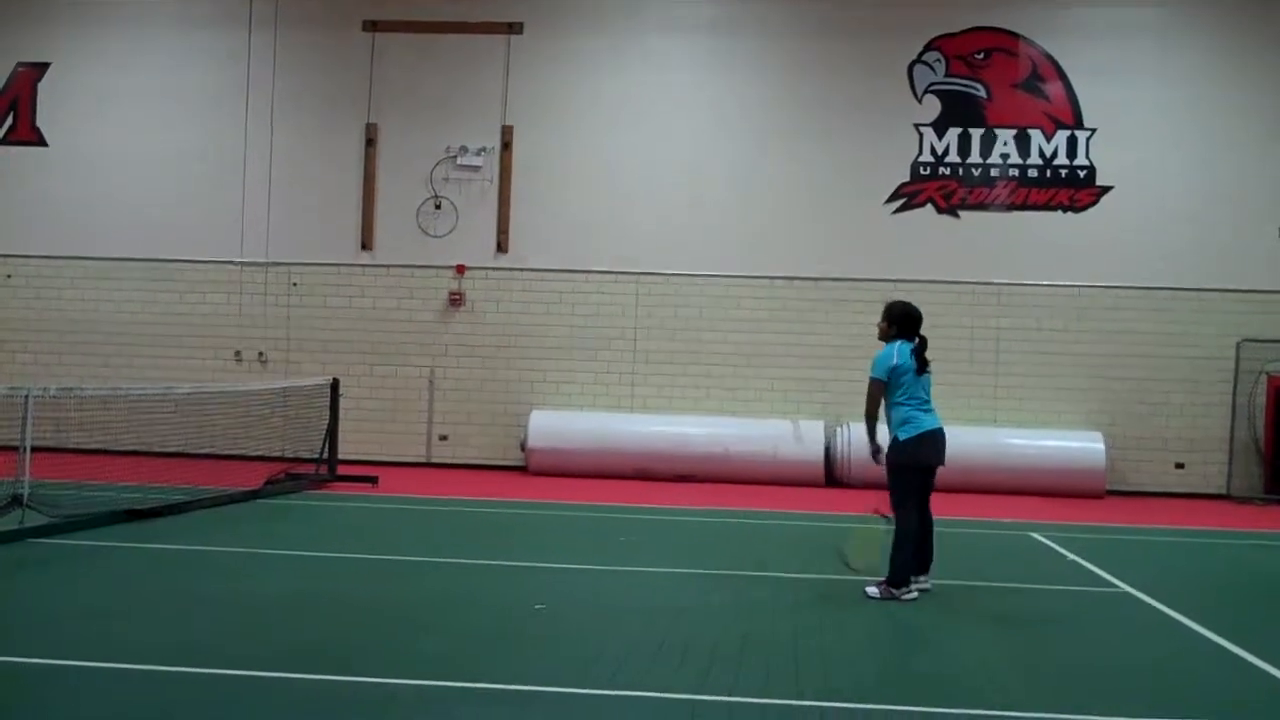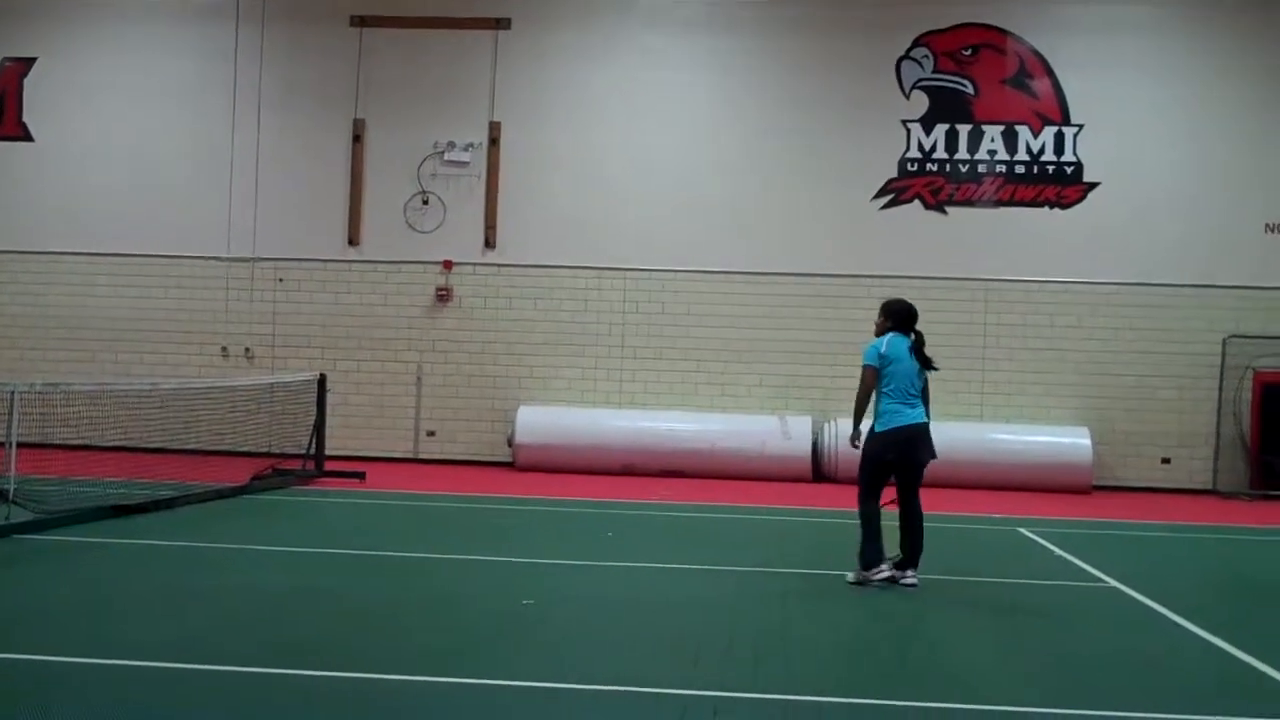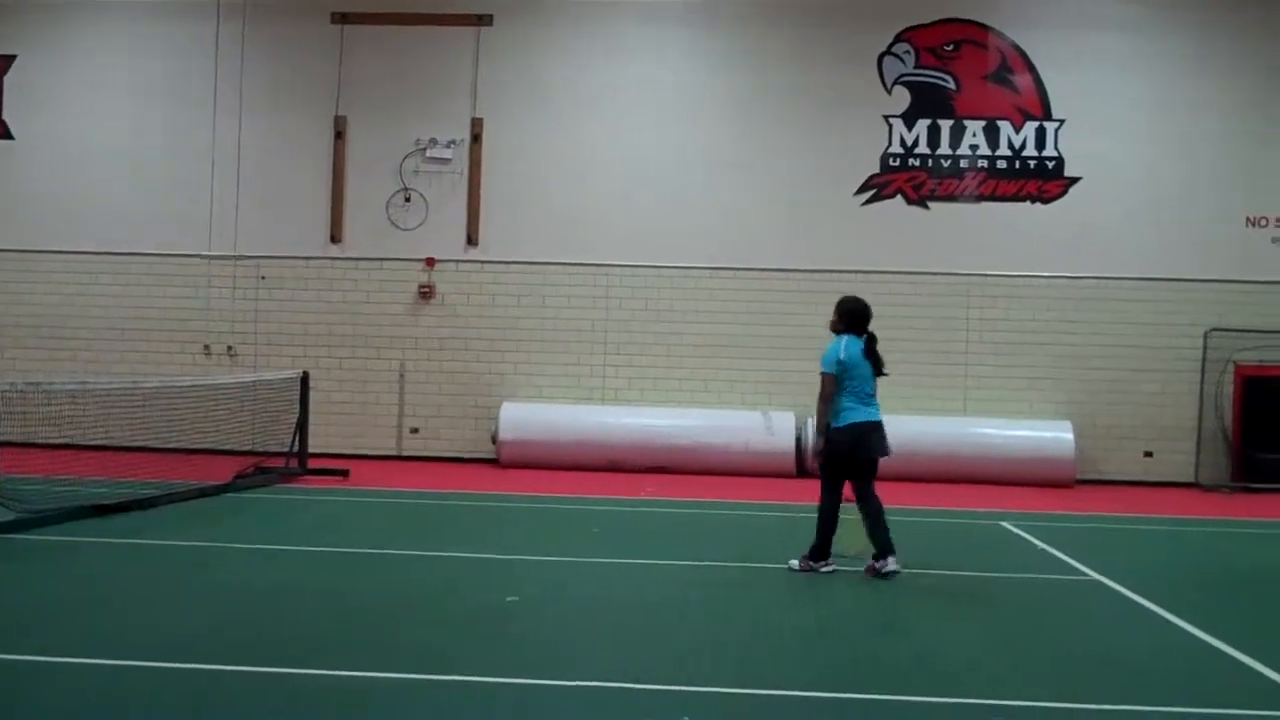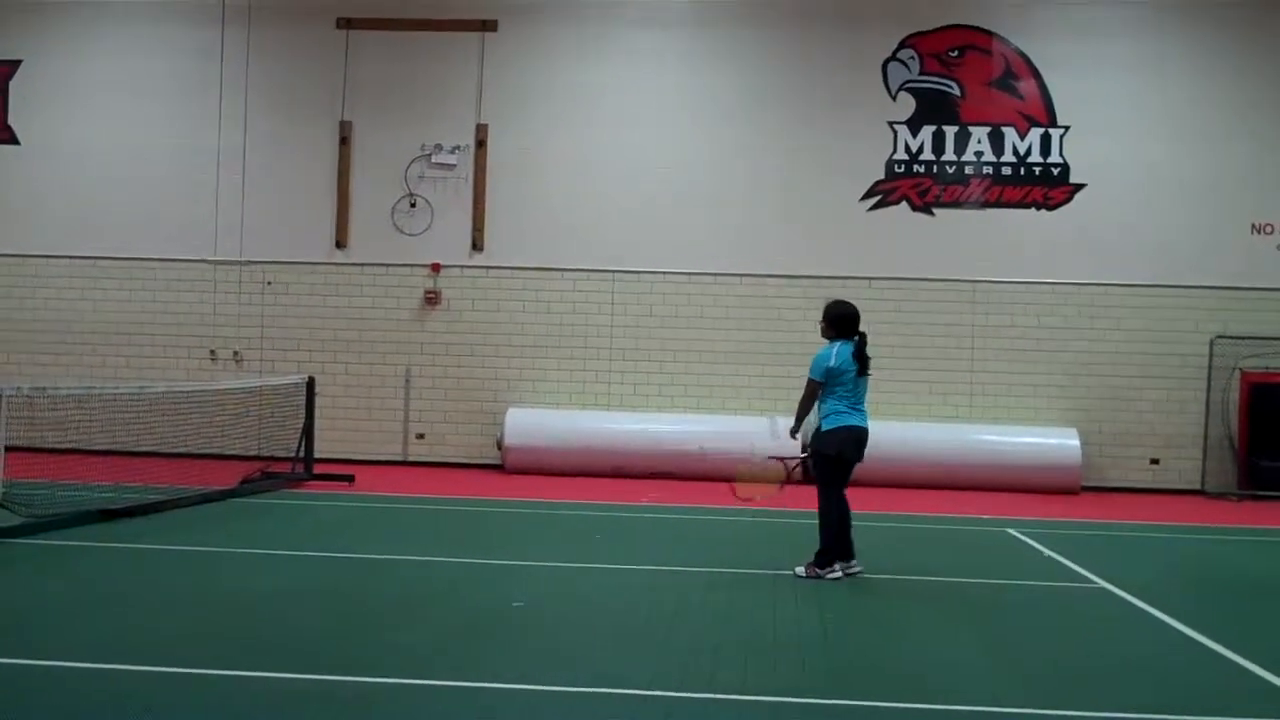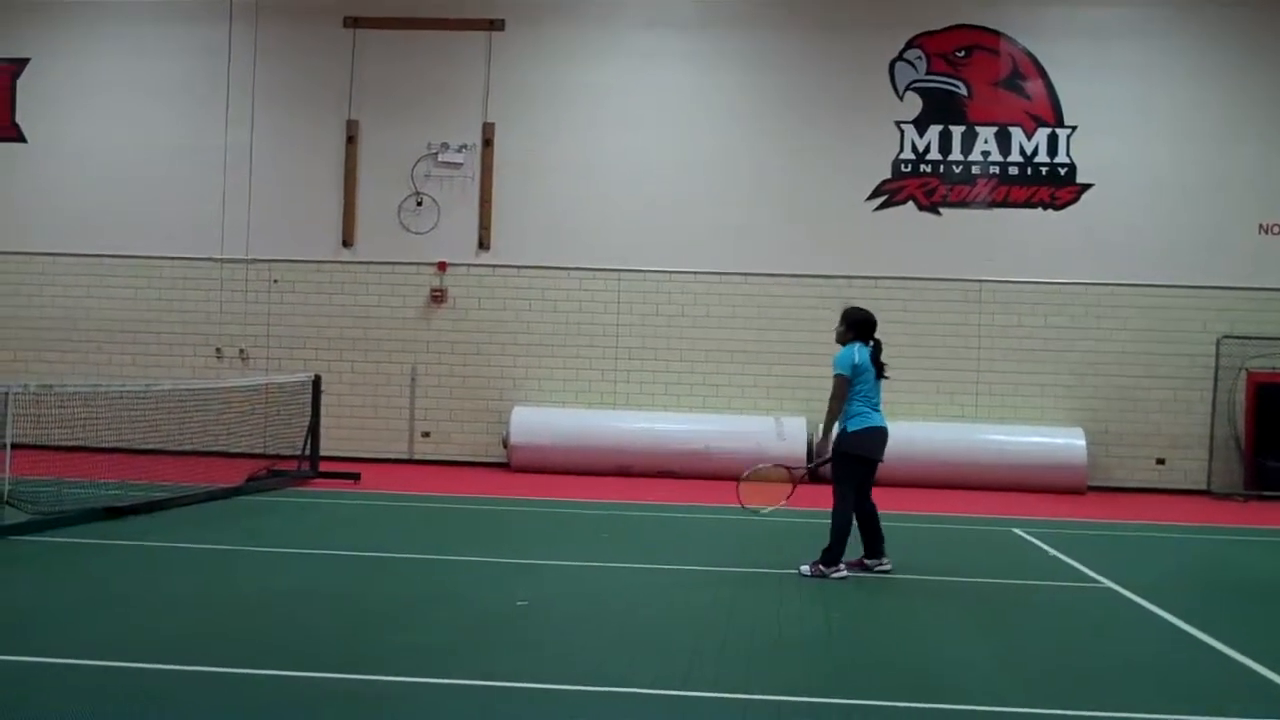
dt=0.4s
person 1, frame 1
left shoulder: (887, 357)
right shoulder: (917, 355)
left elbow: (872, 404)
left wrist: (872, 442)
left hip: (909, 439)
right hip: (932, 434)
left knee: (905, 511)
right knee: (921, 506)
left ankle: (900, 584)
right ankle: (919, 572)
person 1, frame 2
left shoulder: (878, 347)
right shoulder: (916, 351)
left elbow: (865, 391)
left wrist: (856, 428)
left hip: (888, 432)
right hip: (918, 431)
left knee: (868, 497)
right knee: (910, 501)
left ankle: (874, 564)
right ankle: (907, 568)
person 1, frame 3
left shoulder: (835, 350)
right shoulder: (868, 350)
left elbow: (827, 396)
left wrist: (820, 436)
left hip: (844, 429)
right hip: (872, 428)
left knee: (830, 493)
right knee: (866, 493)
left ankle: (820, 557)
right ankle: (885, 556)
person 1, frame 4
left shoulder: (826, 356)
right shoulder: (858, 352)
left elbow: (809, 397)
left wrist: (796, 425)
left hip: (833, 432)
right hip: (857, 430)
left knee: (828, 497)
right knee: (837, 494)
left ankle: (826, 564)
right ankle: (846, 558)
person 1, frame 5
left shoulder: (846, 355)
right shoulder: (868, 355)
left elbow: (838, 399)
left wrist: (825, 436)
right wrist: (835, 438)
left hip: (857, 433)
right hip: (875, 431)
left knee: (843, 497)
right knee: (860, 495)
left ankle: (831, 562)
right ankle: (876, 556)
